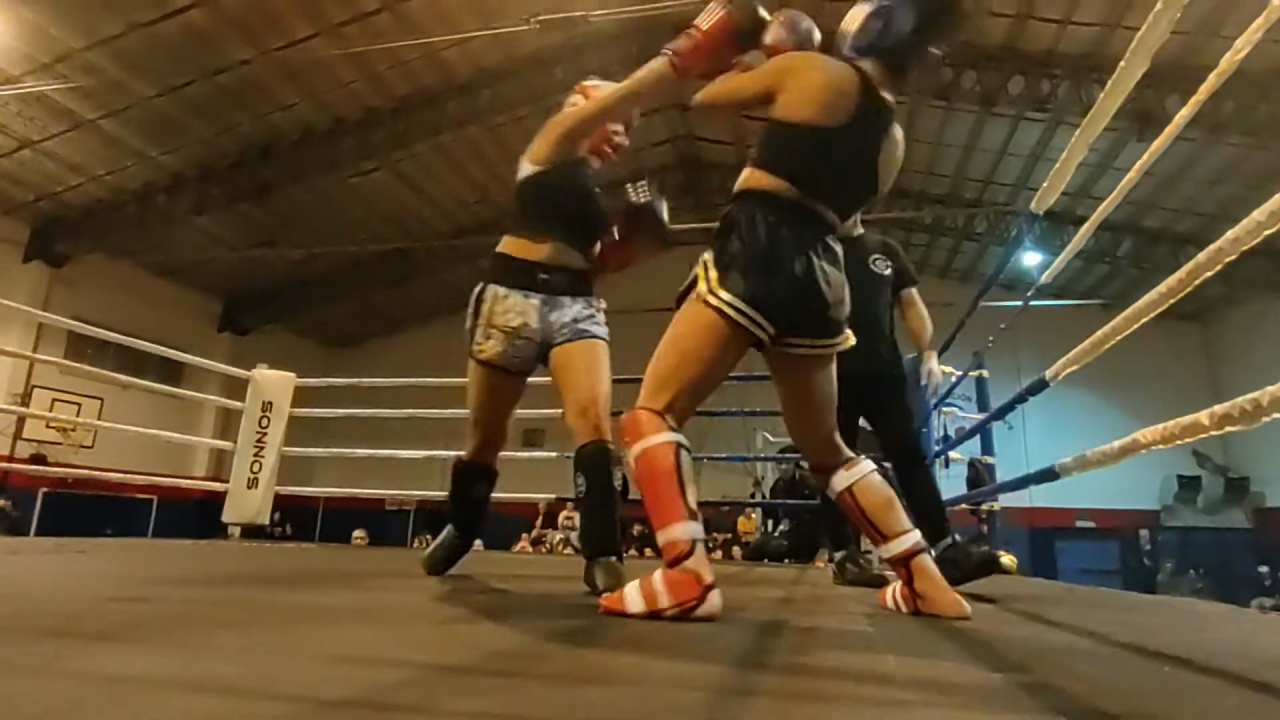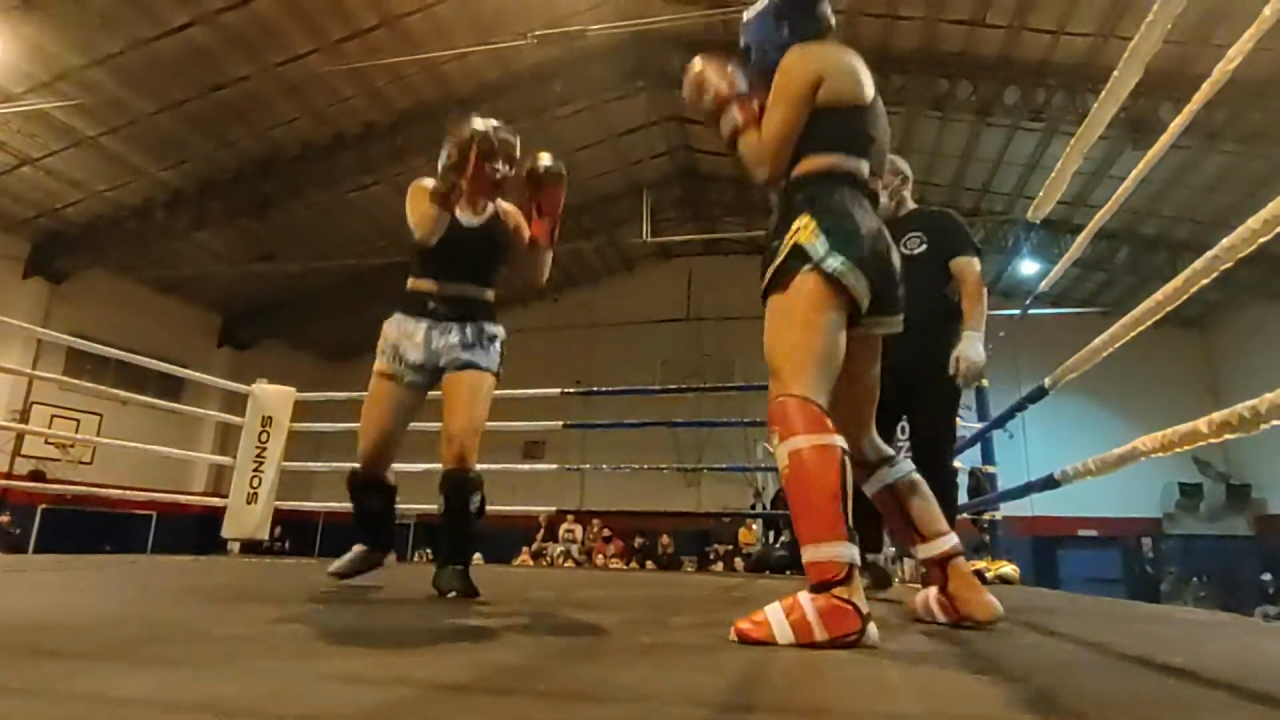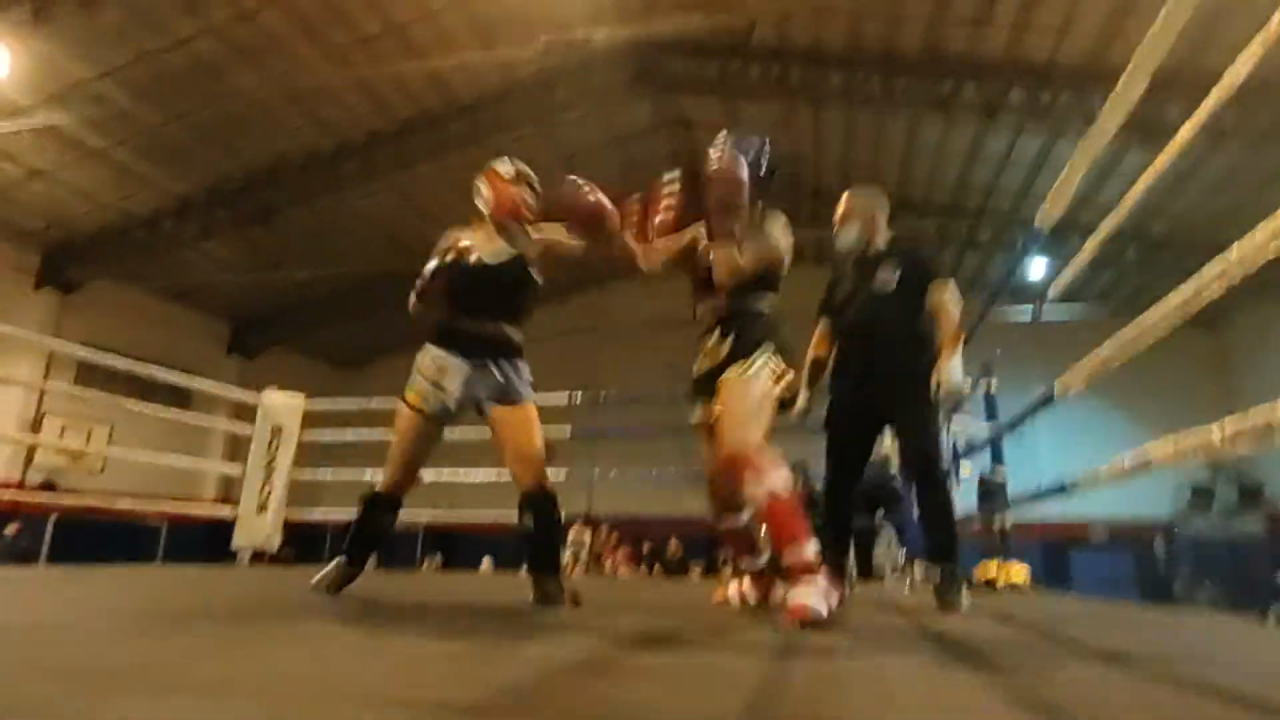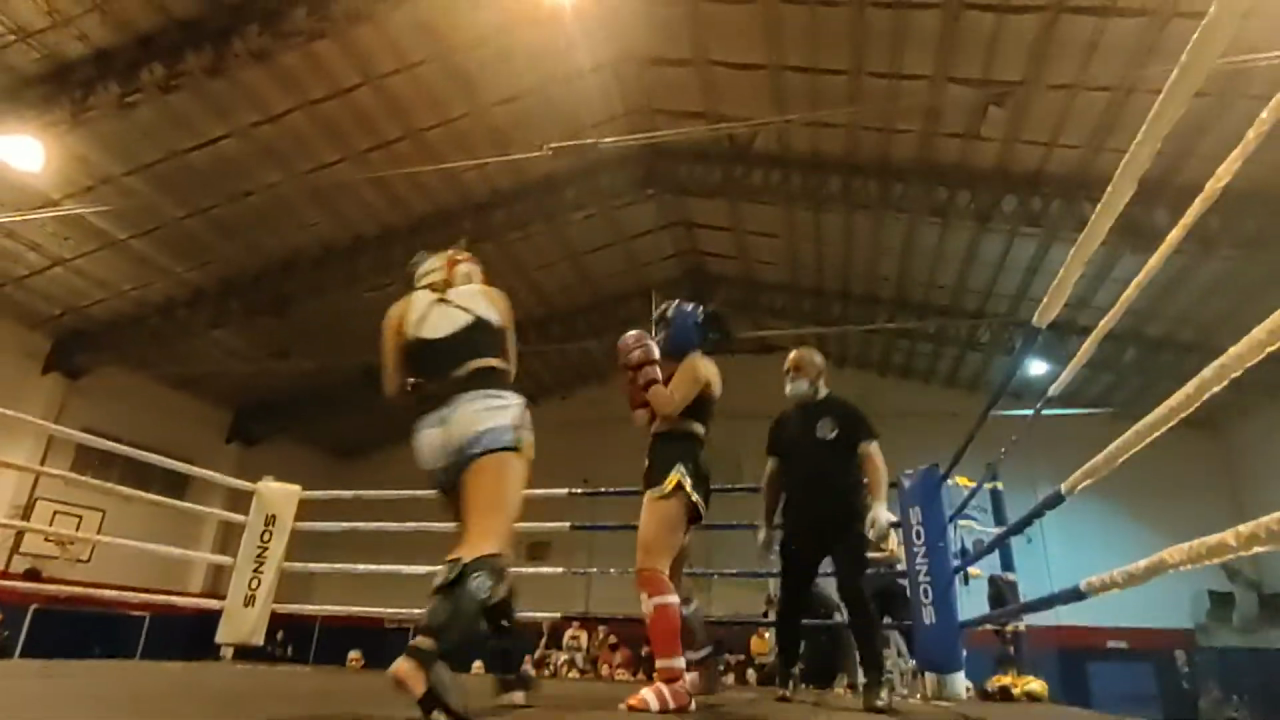
dt=0.7s
person 1, frame 1
left shoulder: (807, 68)
right shoulder: (892, 139)
left elbow: (711, 97)
left wrist: (777, 60)
left hip: (747, 261)
right hip: (814, 280)
left knee: (650, 413)
right knee: (826, 447)
left ankle: (686, 574)
right ankle: (928, 582)
person 1, frame 2
left shoulder: (805, 59)
right shoulder: (854, 75)
left elbow: (767, 166)
left wrist: (729, 108)
left hip: (823, 232)
right hip: (865, 236)
left knee: (795, 401)
right knee: (858, 437)
left ankle: (835, 595)
right ankle: (957, 584)
person 1, frame 3
left shoulder: (771, 224)
right shoulder: (709, 228)
left elbow: (734, 270)
right elbow: (654, 260)
left wrist: (730, 206)
left hip: (752, 351)
right hip: (717, 357)
left knee: (743, 451)
right knee: (728, 467)
left ankle: (808, 574)
right ankle: (753, 574)
person 1, frame 4
left shoulder: (696, 363)
right shoulder: (683, 370)
left elbow: (666, 409)
right elbow: (649, 418)
left wrist: (649, 367)
right wrist: (639, 381)
left hip: (676, 471)
right hip: (672, 472)
left knee: (650, 571)
right knee: (665, 578)
left ankle: (671, 683)
right ankle: (692, 671)
person 2, frame 1
left shoulder: (597, 194)
right shoulder: (556, 143)
left elbow: (602, 265)
right elbow: (618, 98)
left wrist: (639, 234)
left hip: (576, 306)
right hip: (514, 298)
left knee: (594, 427)
right knee: (486, 437)
left ankle: (603, 559)
right ankle: (461, 530)
person 2, frame 2
left shoulder: (508, 215)
right shoulder: (423, 191)
left elbow: (538, 272)
right elbow: (426, 233)
left wrist: (548, 207)
right wrist: (451, 178)
left hip: (474, 334)
right hip: (413, 327)
left knee: (460, 451)
right knee: (373, 450)
left ankle: (453, 565)
right ankle: (373, 543)
person 2, frame 3
left shoulder: (535, 244)
right shoulder: (458, 241)
right elbow: (418, 308)
right wrist: (433, 277)
left hip: (504, 367)
right hip: (447, 359)
left knee: (533, 469)
right knee: (399, 475)
left ankle: (548, 576)
right ankle: (352, 557)
person 2, frame 4
left shoulder: (401, 312)
right shoulder: (491, 297)
left elbow: (394, 389)
left hip: (433, 429)
right hip: (491, 411)
left knee: (487, 544)
right knee: (487, 545)
left ankle: (508, 671)
right ankle: (423, 655)
person 3, frame 1
left shoulder: (882, 249)
left elbow: (910, 302)
left wrist: (929, 353)
left hip: (884, 371)
right hip: (834, 374)
left knee: (910, 456)
left ankle: (947, 549)
right ankle: (847, 555)
person 3, frame 2
left shoulder: (940, 224)
left elbow: (971, 278)
left wrist: (973, 335)
left hip: (933, 366)
right hip: (875, 369)
left knee: (934, 466)
right ankle: (869, 561)
person 3, frame 3
left shoulder: (909, 260)
right shoulder: (842, 277)
left elbow: (946, 303)
right elbow: (824, 336)
left wrist: (950, 356)
right wrist: (806, 386)
left hip: (910, 380)
right hip: (853, 390)
left knee: (925, 468)
right knee: (840, 479)
left ankle: (946, 572)
right ankle: (835, 566)
person 3, frame 4
left shoulder: (845, 413)
right shoulder: (782, 423)
left elbow: (872, 458)
right elbow: (773, 475)
left wrist: (879, 504)
right wrist: (766, 523)
left hip: (845, 522)
right hip: (799, 526)
left knee: (853, 594)
right knee: (791, 600)
left ankle: (875, 680)
right ankle: (786, 674)
